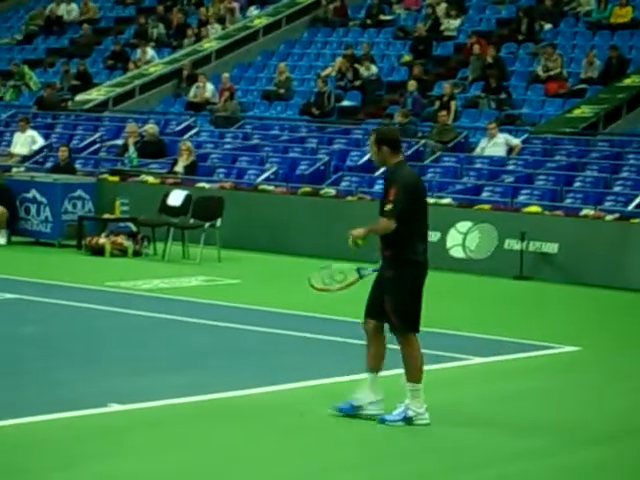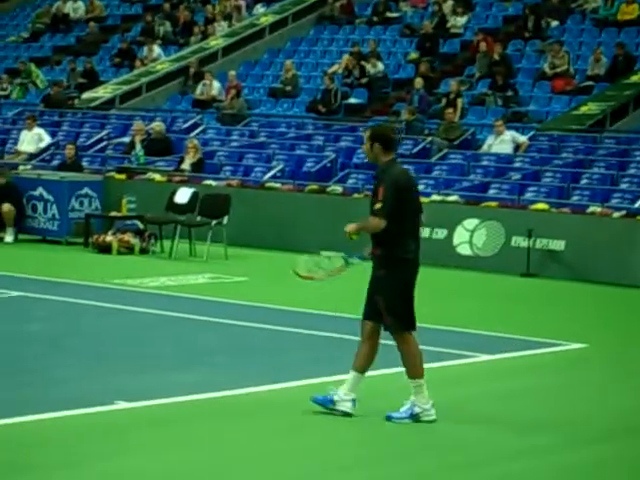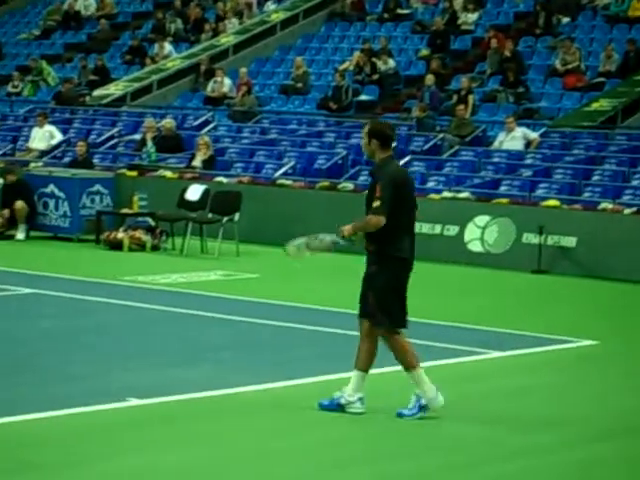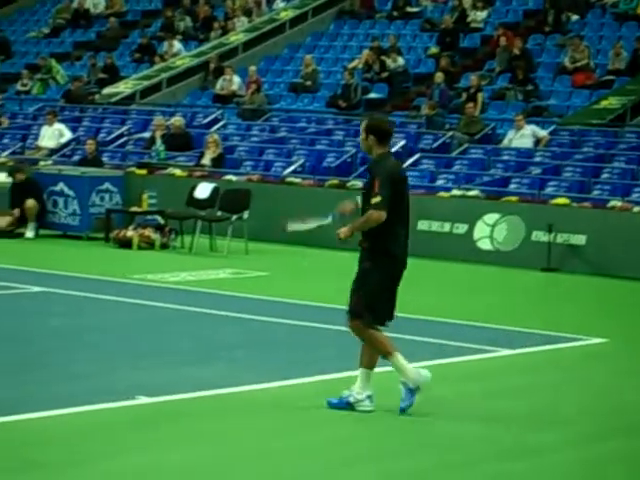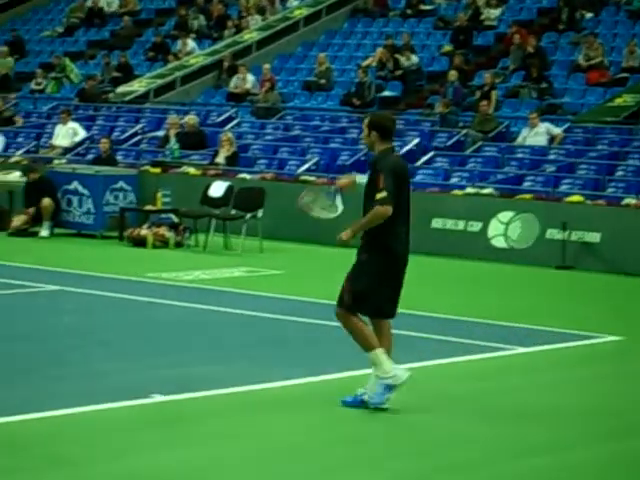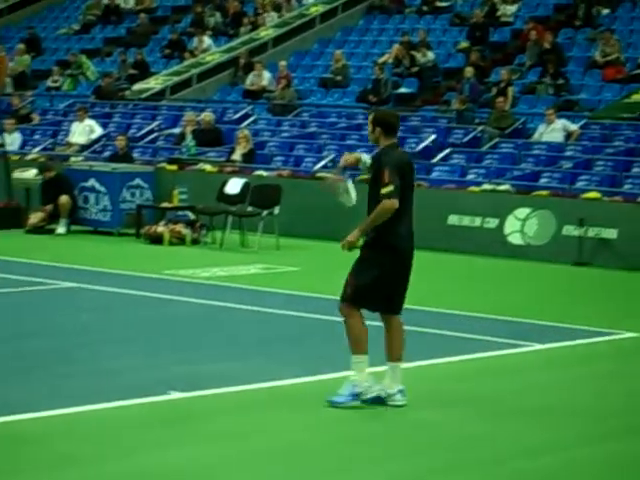
dt=0.1s
person 1, frame 1
left shoulder: (401, 179)
right shoulder: (403, 175)
left elbow: (387, 223)
left wrist: (363, 232)
left hip: (404, 267)
right hip: (396, 264)
left knee: (405, 334)
right knee: (373, 325)
left ankle: (417, 408)
right ankle: (369, 397)
person 1, frame 2
left shoulder: (390, 178)
right shoulder: (399, 174)
left elbow: (378, 222)
right elbow: (414, 218)
left wrist: (355, 228)
left hip: (395, 265)
right hip: (390, 263)
left knee: (401, 333)
right knee: (369, 327)
left ankle: (422, 405)
right ankle: (345, 395)
person 1, frame 3
left shoulder: (386, 175)
right shoulder: (395, 171)
left elbow: (377, 219)
right elbow: (406, 213)
left wrist: (354, 228)
right wrist: (362, 228)
left hip: (389, 262)
right hip: (386, 259)
left knee: (388, 330)
right knee: (368, 325)
left ankle: (428, 394)
right ankle: (352, 395)
person 1, frame 4
left shoulder: (382, 170)
right shoulder: (390, 165)
left elbow: (378, 215)
left wrist: (351, 228)
right wrist: (360, 204)
left hip: (380, 257)
right hip: (390, 255)
left knee: (360, 322)
right knee: (371, 323)
left ankle: (411, 375)
right ankle: (361, 393)
person 1, frame 5
left shoulder: (385, 165)
right shoulder: (394, 161)
left elbow: (384, 210)
left wrist: (353, 230)
right wrist: (356, 180)
left hip: (379, 251)
right hip: (393, 250)
left knee: (345, 310)
right knee: (379, 318)
left ankle: (388, 371)
right ankle: (377, 390)
person 1, frame 6
left shoulder: (390, 161)
right shoulder: (398, 156)
left elbow: (390, 203)
left wrist: (360, 231)
right wrist: (360, 159)
left hip: (382, 247)
right hip: (400, 246)
left knee: (350, 306)
right knee: (391, 315)
left ankle: (361, 381)
right ankle: (393, 387)
